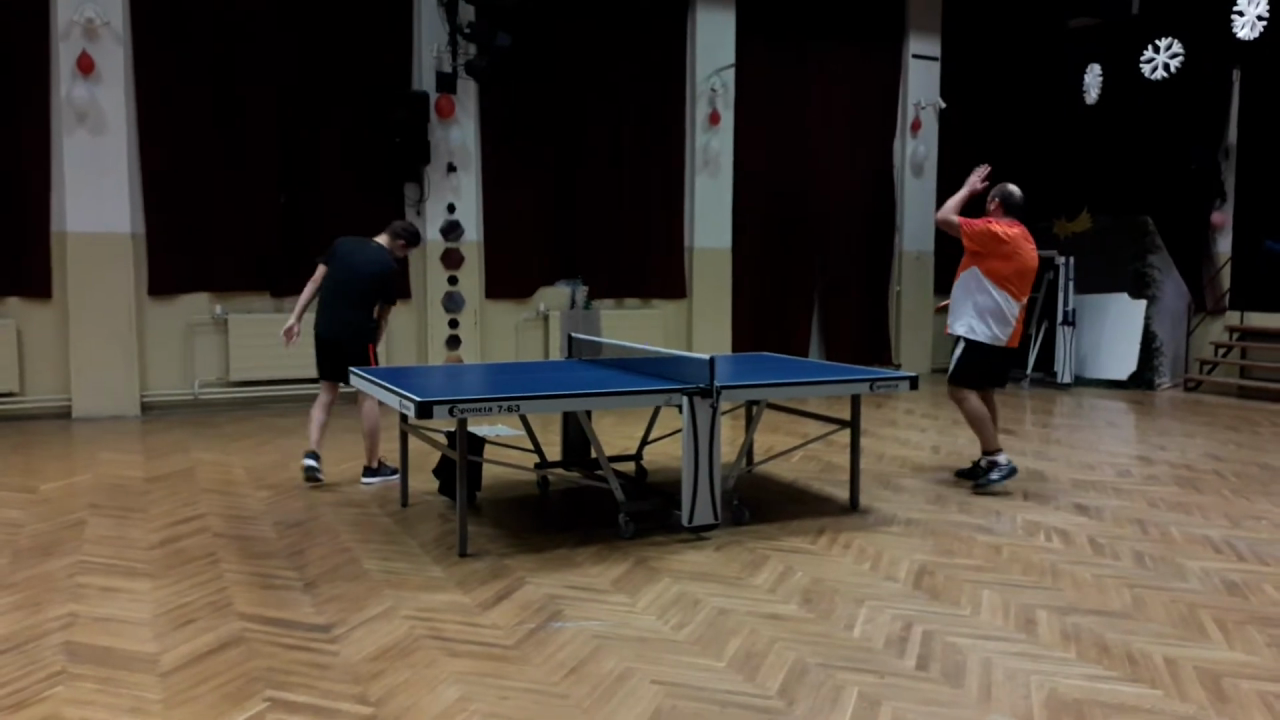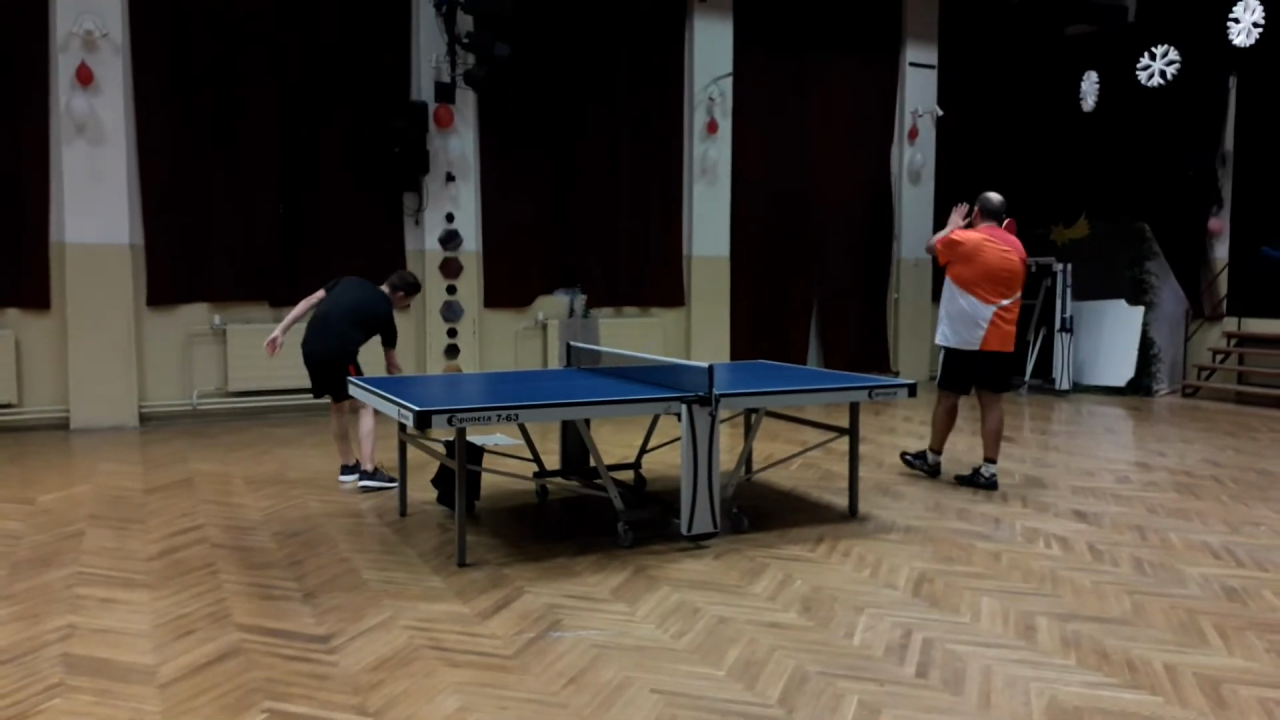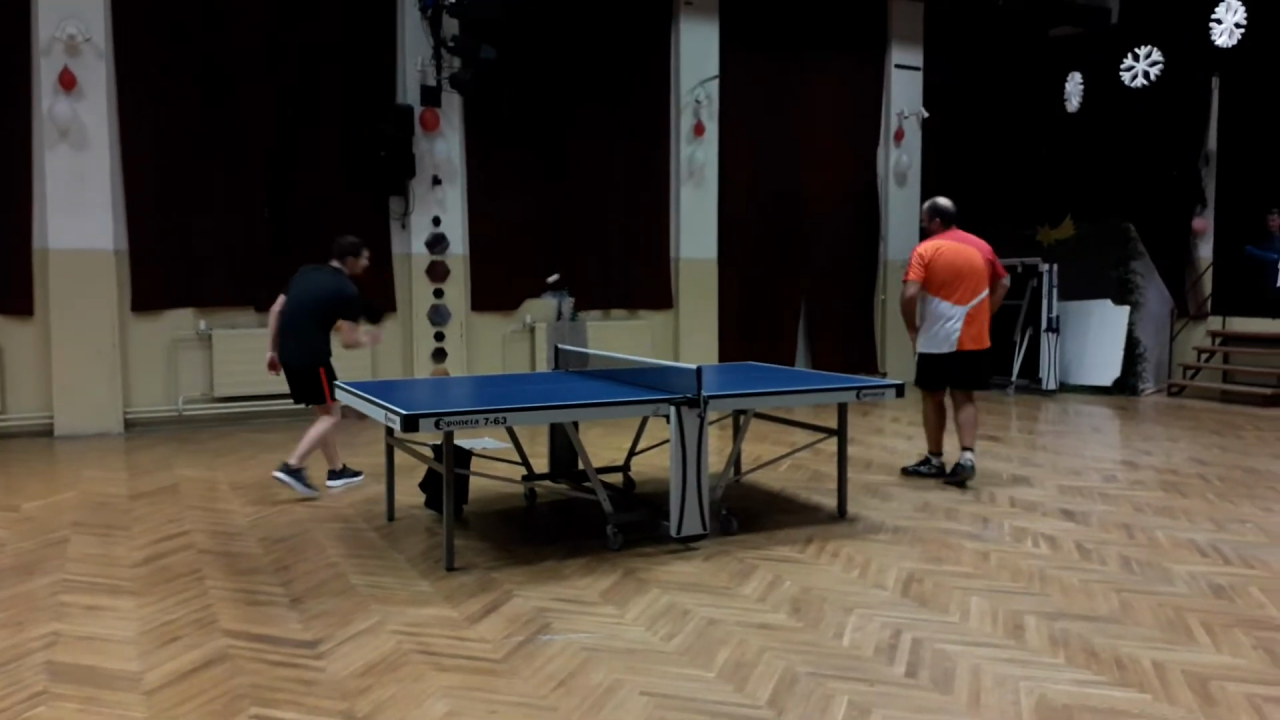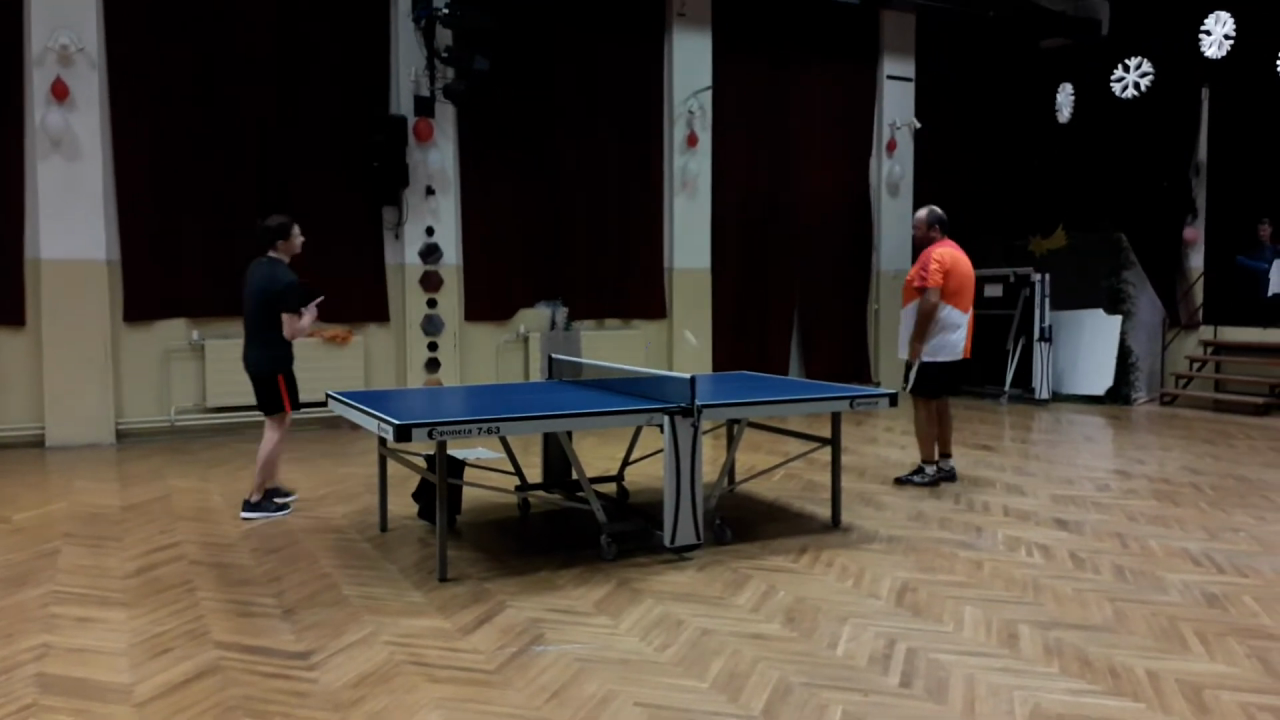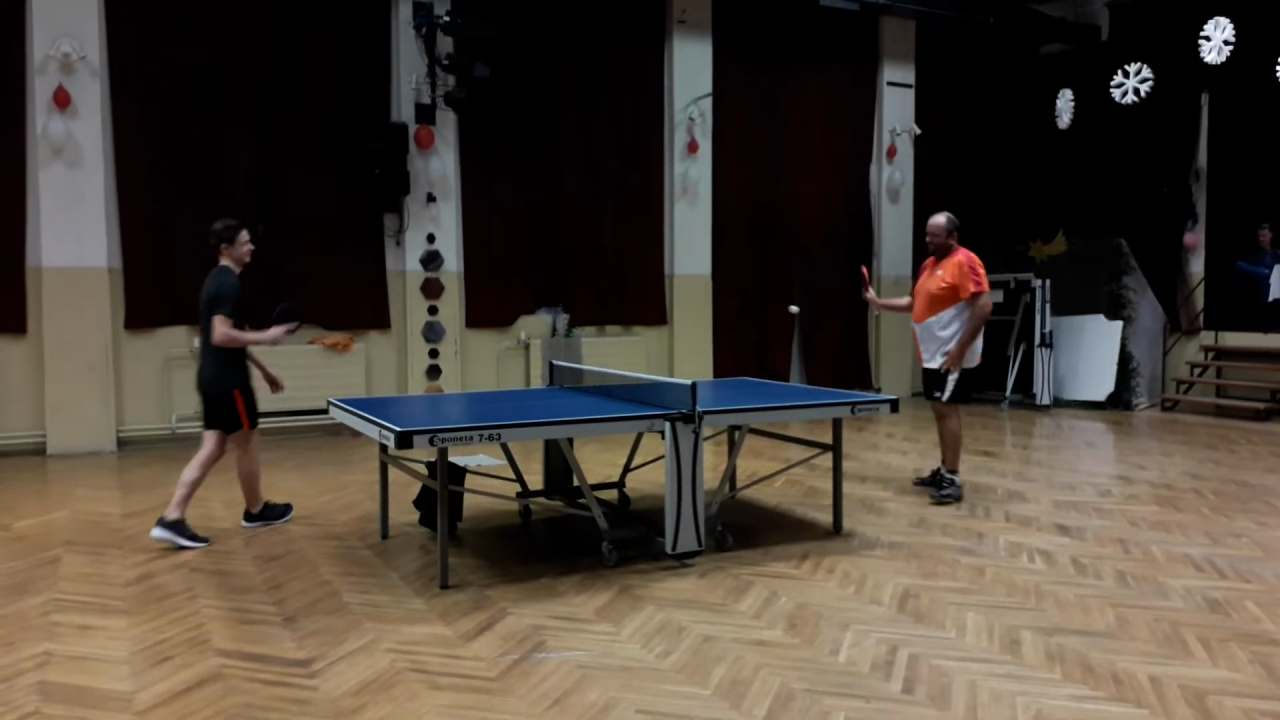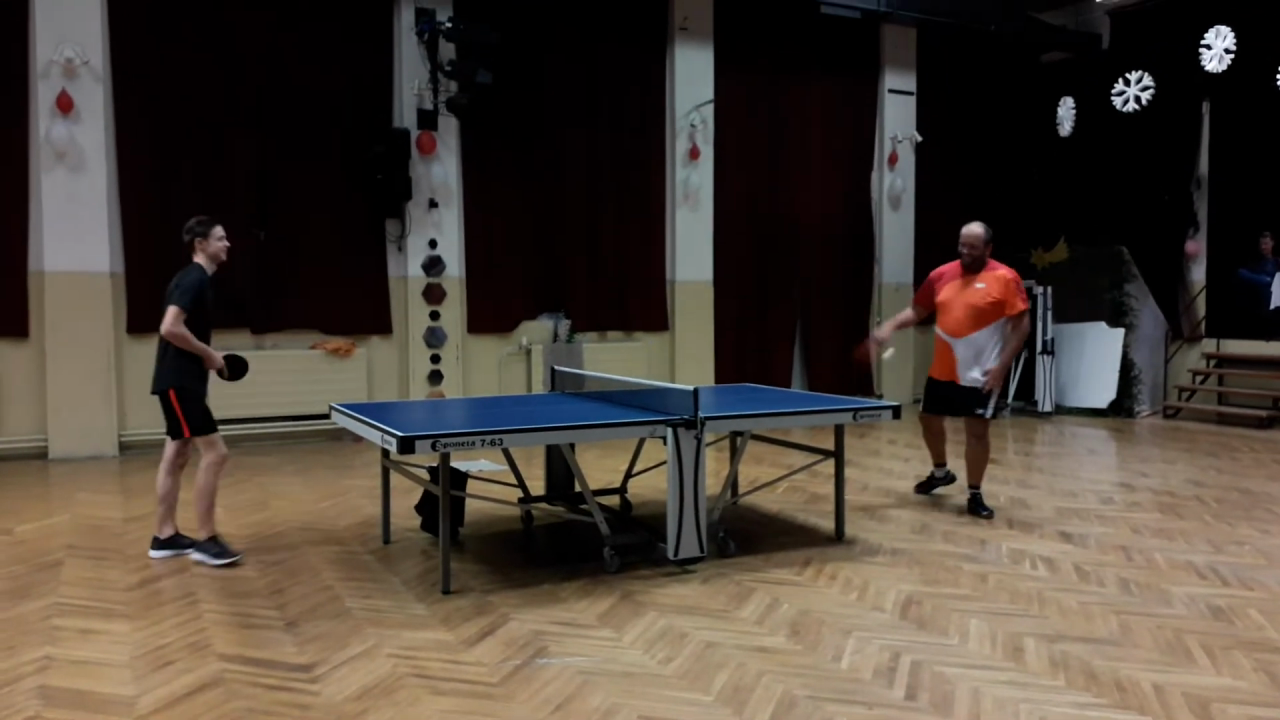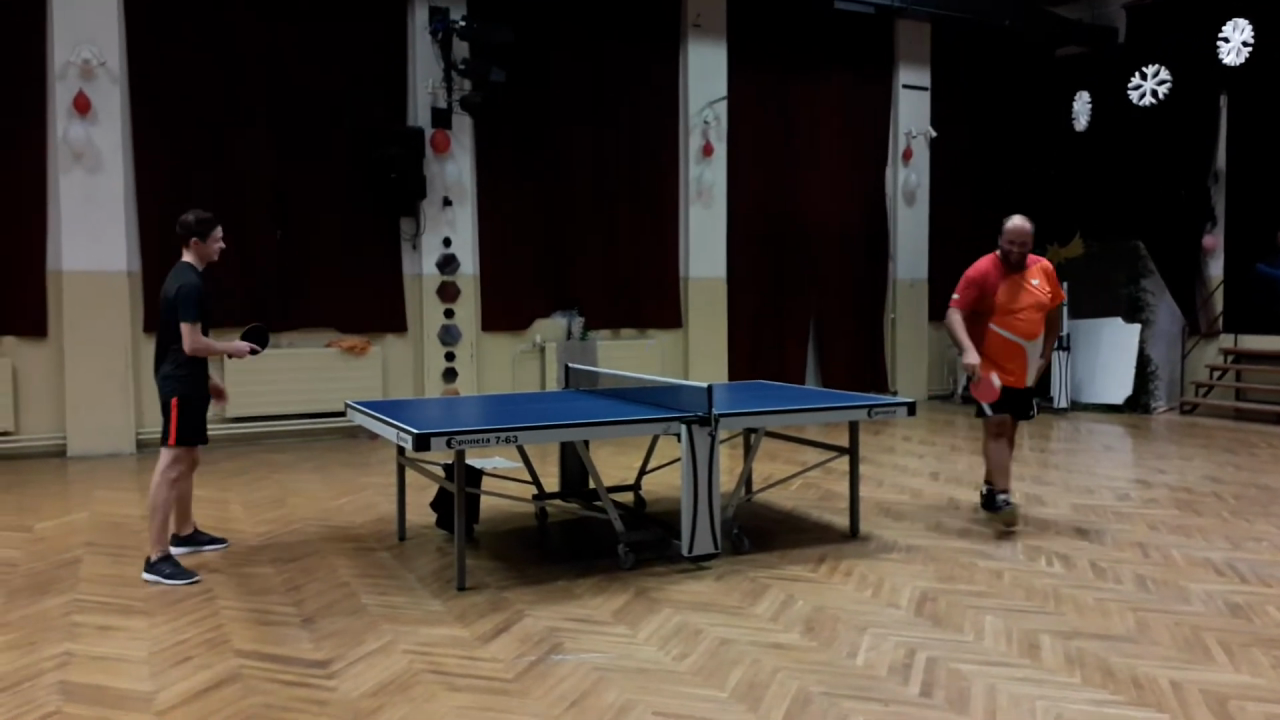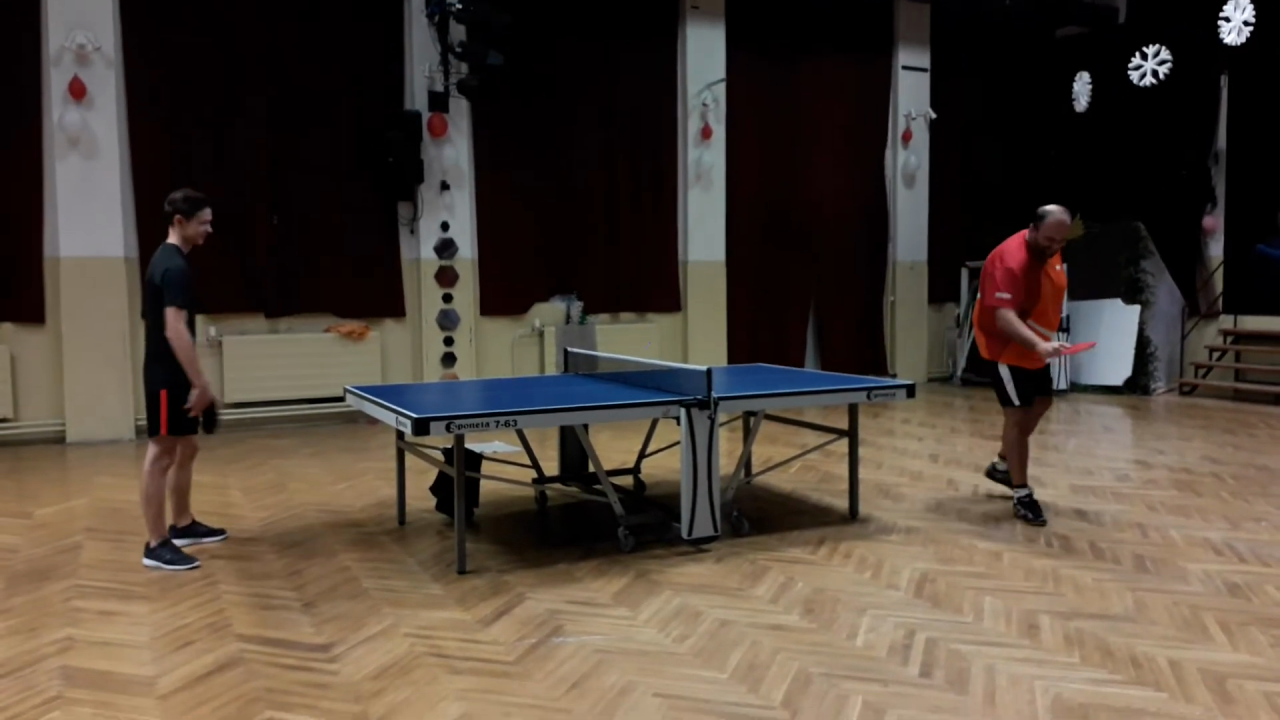
dt=0.4s
person 1, frame 1
left shoulder: (342, 244)
right shoulder: (389, 268)
left elbow: (314, 282)
right elbow: (381, 319)
left wrist: (295, 318)
right wrist: (371, 348)
left hip: (325, 331)
right hip: (358, 333)
left knee: (326, 393)
right knee: (368, 397)
left ankle: (312, 454)
right ankle: (372, 466)
person 1, frame 2
left shoulder: (350, 282)
right shoulder: (385, 314)
left elbow: (309, 301)
right elbow: (392, 367)
left wrist: (280, 331)
left hip: (311, 348)
right hip: (338, 353)
left knee: (339, 406)
right knee: (364, 407)
left ankle: (349, 465)
right ankle: (369, 471)
person 1, frame 3
left shoulder: (305, 272)
right shoulder: (348, 291)
left elbow: (276, 310)
right elbow: (348, 342)
left wrist: (273, 350)
right wrist: (368, 339)
left hip: (288, 352)
right hip: (311, 355)
left knee: (322, 412)
right knee: (331, 414)
left ankle: (337, 470)
right ankle: (292, 467)
person 1, frame 4
left shoulder: (255, 269)
right shoulder: (287, 280)
right elbow: (290, 332)
right wrist: (307, 319)
left hip: (255, 358)
right hip: (273, 362)
left knee: (274, 423)
right knee: (278, 427)
left ankle: (269, 486)
right ankle: (256, 500)
person 1, frame 5
left shoulder: (218, 280)
right shoulder: (228, 284)
right elbow: (221, 336)
left wrist: (263, 369)
right wrist: (266, 337)
left hip: (211, 377)
right hip: (228, 380)
left knee: (212, 449)
right knee: (247, 444)
left ankle: (171, 519)
right ankle: (256, 510)
person 1, frame 6
left shoulder: (197, 279)
right shoulder: (194, 279)
right elbow: (170, 329)
right wrist: (208, 355)
left hip: (180, 381)
right hip: (180, 382)
left knee: (176, 456)
right knee: (215, 453)
left ankle: (165, 537)
right ankle: (204, 538)
person 1, frame 7
left shoulder: (184, 278)
right shoulder: (189, 284)
right elbow: (193, 345)
left wrist: (209, 380)
right wrist: (233, 348)
left hip: (187, 385)
right hip: (180, 388)
left knee: (187, 462)
right knee: (172, 466)
left ankle: (184, 533)
right ankle: (157, 558)
person 1, frame 8
left shoulder: (169, 260)
right shoulder: (173, 267)
right elbow: (176, 331)
left wrist: (193, 381)
right wrist: (201, 383)
left hip: (176, 377)
right hip: (169, 379)
left knee: (186, 449)
right knee: (161, 455)
left ankle: (183, 524)
right ankle: (157, 545)
person 2, frame 1
left shoulder: (993, 233)
right shoulder: (1025, 242)
left elbow: (943, 218)
left wrist: (967, 189)
right wrist: (958, 298)
left hip: (979, 330)
right hip: (1003, 333)
left knee: (961, 391)
right knee: (983, 393)
left ankle: (1000, 459)
right ankle: (989, 461)
person 2, frame 2
left shoulder: (962, 240)
right shoulder: (1016, 247)
left elbow: (934, 245)
left wrist: (953, 224)
left hip: (962, 337)
right hip: (1000, 340)
left knee: (947, 397)
right knee: (992, 402)
left ankle: (932, 458)
right ankle: (988, 470)
person 2, frame 3
left shoulder: (925, 249)
right shoulder: (981, 247)
left elbow: (909, 295)
right elbow: (1002, 285)
left wrist: (912, 329)
left hip: (937, 340)
right hip: (974, 339)
left knee: (932, 397)
right knee: (965, 398)
left ankle: (935, 461)
right ankle: (966, 457)
person 2, frame 4
left shoulder: (933, 255)
right shoulder: (955, 254)
left elbow: (930, 302)
left wrist: (915, 343)
left hip: (933, 349)
right hip: (953, 346)
left knee: (922, 404)
right knee: (938, 403)
left ankle: (928, 469)
right ankle: (945, 464)
person 2, frame 5
left shoulder: (965, 263)
right shoulder: (930, 265)
left elbow: (983, 306)
right elbow: (916, 302)
left wrist: (960, 348)
right wrist: (880, 303)
left hip: (953, 356)
right hip: (933, 354)
left knee: (946, 410)
right knee: (942, 410)
left ankle: (951, 480)
right ankle: (946, 471)
person 2, frame 6
left shoulder: (1005, 279)
right shoulder: (941, 275)
left elbow: (1021, 325)
right elbow: (917, 310)
left wrist: (1002, 365)
right wrist: (888, 328)
left hip: (979, 373)
right hip: (943, 369)
left knee: (977, 429)
right knee: (930, 420)
left ankle: (975, 495)
right ankle: (942, 471)
person 2, frame 7
left shoulder: (1044, 270)
right shoulder: (980, 273)
left elbow: (1054, 316)
right elbow: (954, 314)
left wrist: (1045, 356)
right wrist: (968, 349)
left hip: (1026, 371)
right hip: (991, 368)
left knee: (1007, 431)
right knee: (997, 428)
left ankle: (990, 491)
right ankle: (1002, 500)
person 2, frame 8
left shoulder: (1050, 250)
right shoulder: (1011, 261)
right elbow: (1004, 316)
left wrist: (1041, 344)
right wrist: (1039, 344)
left hip: (1034, 348)
right hip: (1006, 348)
left knee: (1039, 405)
right knee: (1018, 415)
left ankle: (1002, 466)
right ankle: (1021, 495)
